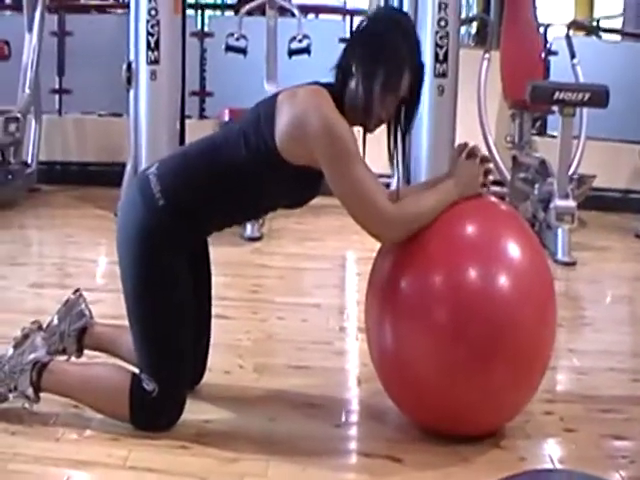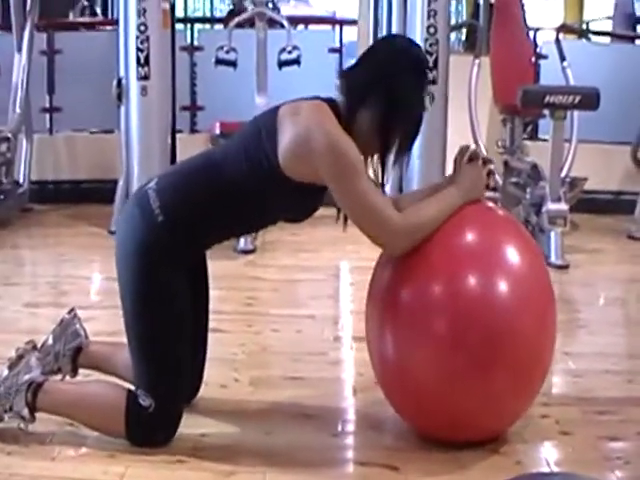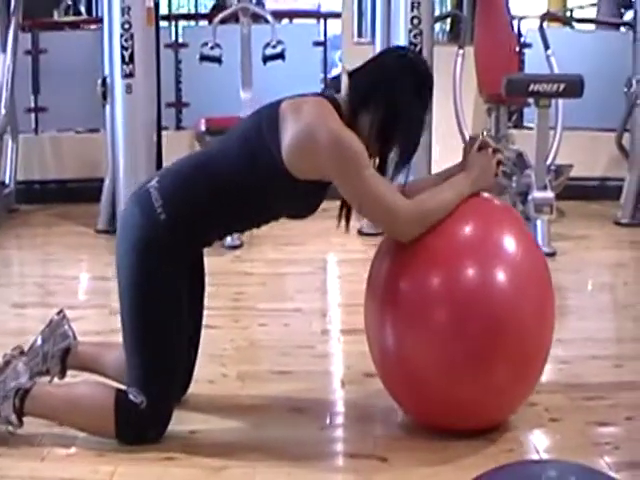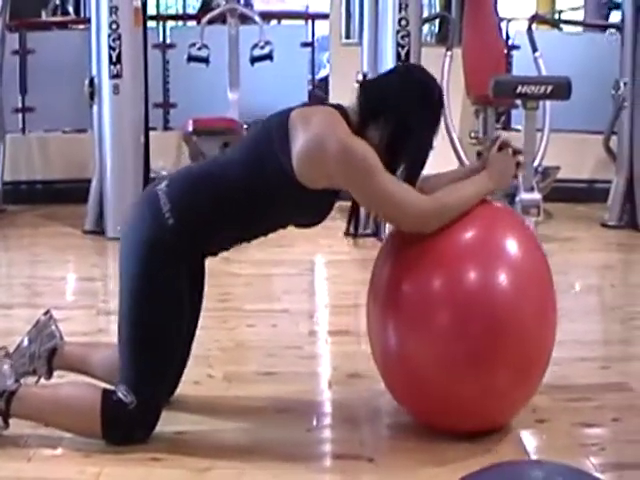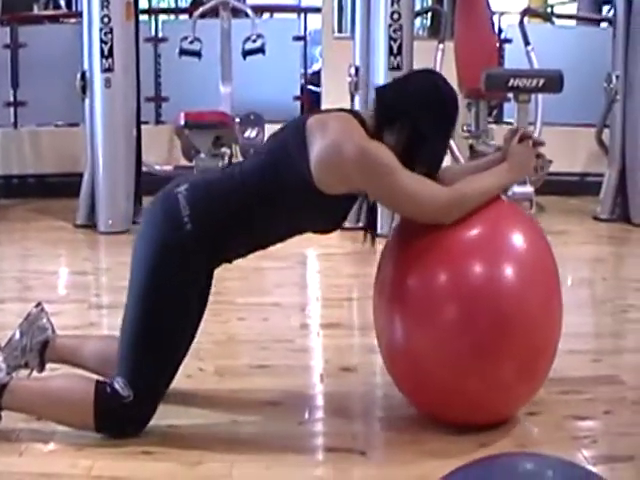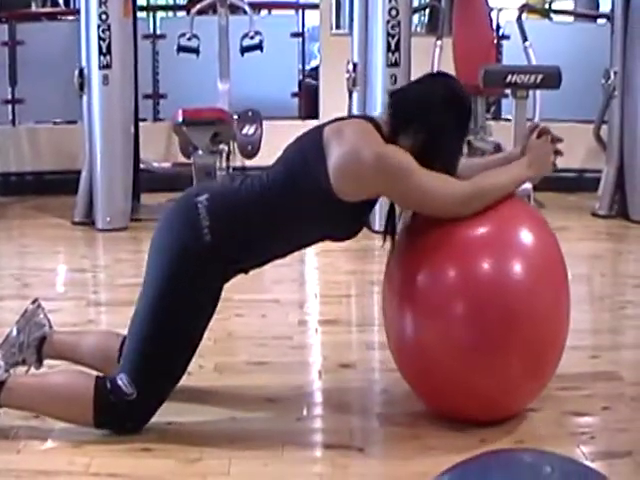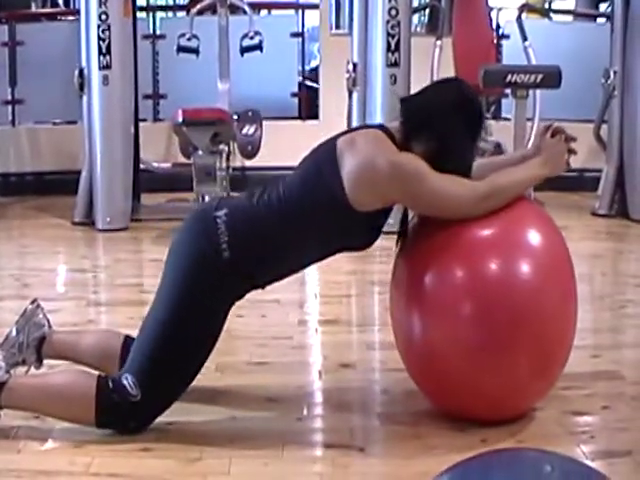
dt=0.4s
person 1, frame 1
left shoulder: (328, 111)
right shoulder: (321, 119)
left elbow: (377, 203)
right elbow: (386, 225)
left wrist: (447, 179)
right wrist: (456, 187)
left hip: (178, 219)
right hip: (156, 220)
left knee: (187, 371)
right knee: (159, 406)
left ankle: (78, 329)
person 1, frame 2
left shoulder: (327, 120)
right shoulder: (324, 136)
left elbow: (380, 211)
right elbow: (394, 235)
left wrist: (450, 184)
right wrist: (461, 192)
left hip: (175, 232)
right hip: (155, 236)
left knee: (181, 386)
right knee: (155, 422)
left ankle: (74, 348)
person 1, frame 3
left shoulder: (328, 116)
right shoulder: (327, 134)
left elbow: (386, 199)
right elbow: (402, 223)
left wrist: (457, 172)
right wrist: (470, 182)
left hip: (173, 228)
right hip: (157, 233)
left knee: (170, 382)
right knee: (144, 418)
left ankle: (63, 349)
person 1, frame 4
left shoulder: (337, 124)
right shoulder: (338, 144)
left elbow: (403, 191)
right elbow: (419, 216)
left wrist: (475, 169)
right wrist: (489, 181)
left hip: (177, 230)
right hip: (164, 236)
left knee: (155, 381)
right knee: (131, 418)
left ankle: (51, 349)
person 1, frame 5
left shoulder: (354, 130)
right shoulder: (355, 150)
left elbow: (423, 181)
right elbow: (440, 206)
left wrist: (496, 160)
right wrist: (509, 173)
left hip: (187, 223)
right hip: (181, 236)
left knee: (146, 363)
right knee: (127, 410)
person 1, frame 6
left shoulder: (369, 132)
right shoulder: (373, 157)
left elbow: (443, 174)
right elbow: (459, 199)
left wrist: (514, 155)
right wrist: (528, 168)
left hip: (203, 226)
right hip: (200, 244)
left knee: (149, 359)
right knee: (128, 406)
person 1, frame 7
left shoulder: (380, 141)
right shoulder: (387, 166)
left elbow: (458, 177)
right elbow: (475, 198)
left wrist: (528, 154)
right wrist: (543, 167)
left hip: (220, 237)
right hip: (217, 258)
left knee: (151, 358)
right knee: (131, 404)
